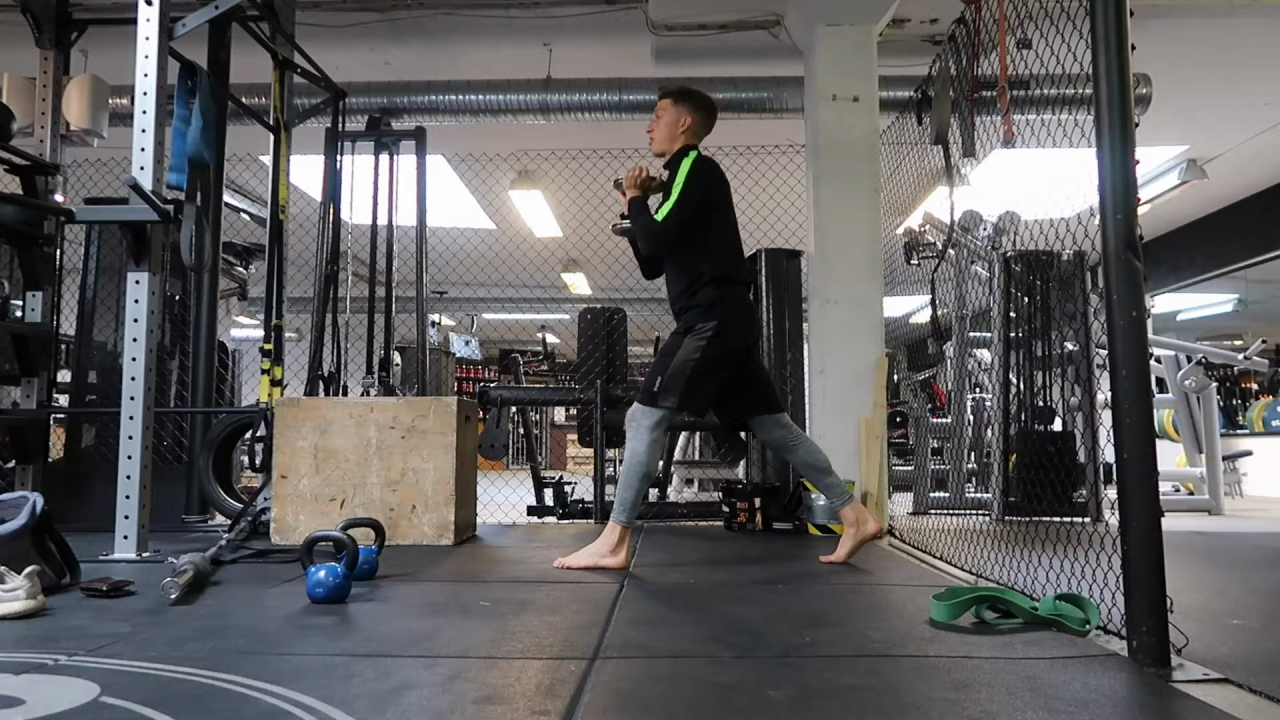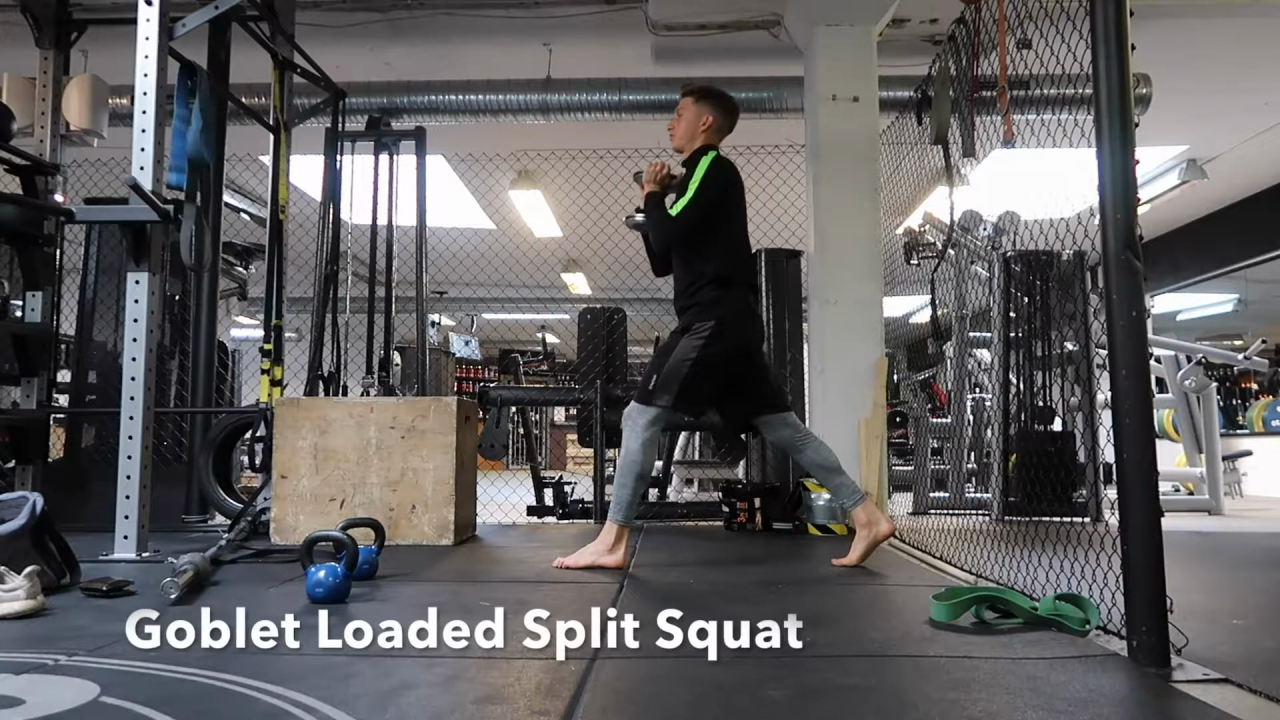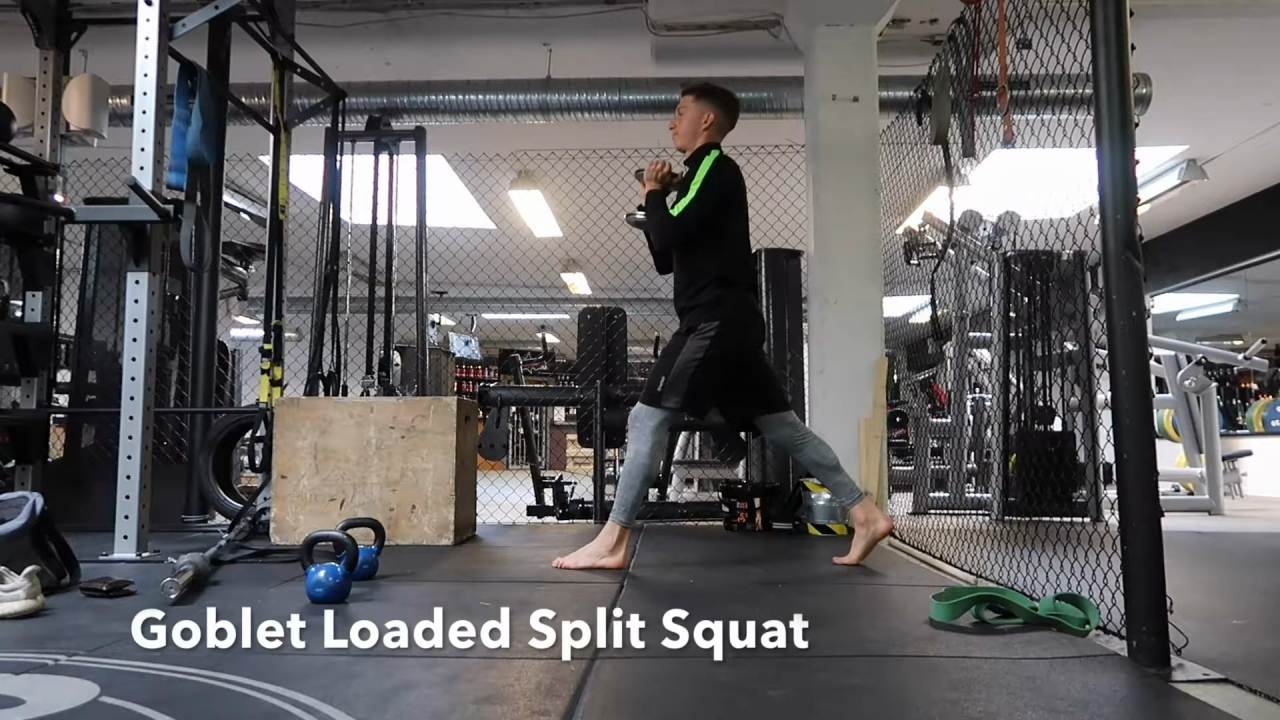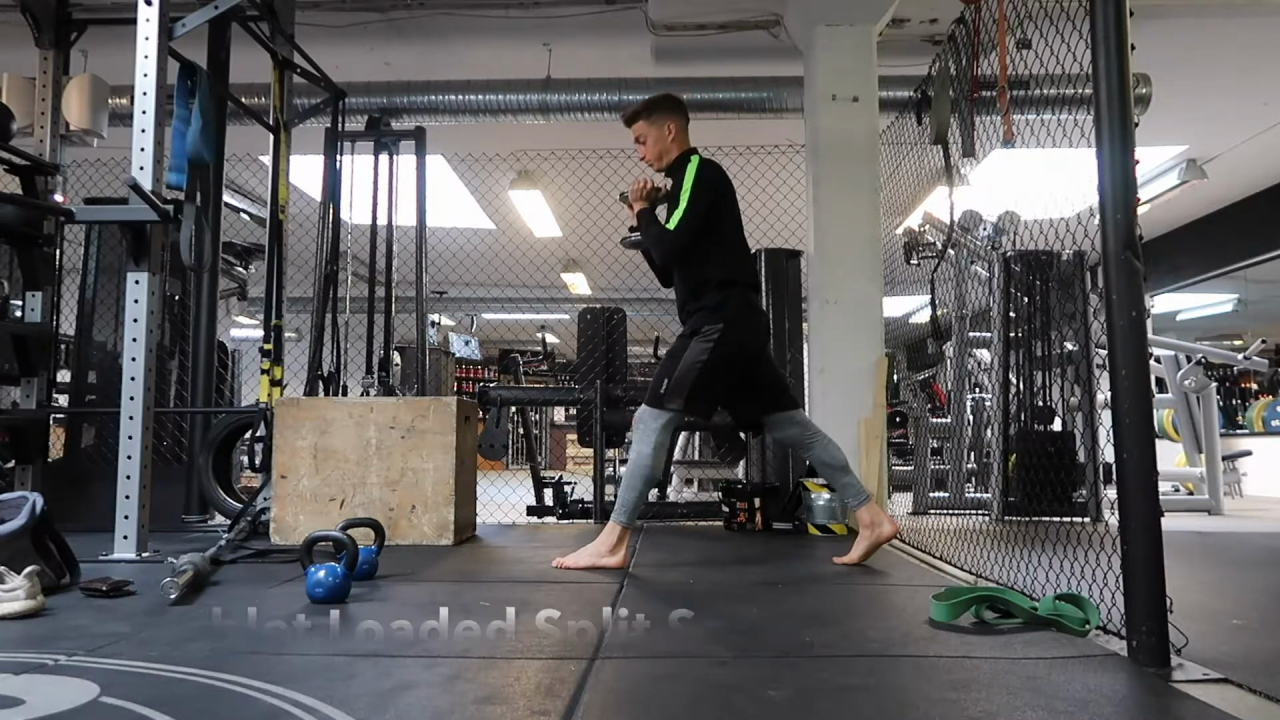
dt=1s
person 1, frame 1
left shoulder: (694, 169)
right shoulder: (687, 177)
left elbow: (655, 241)
right elbow: (653, 265)
left wrist: (636, 201)
right wrist: (635, 210)
left hip: (712, 319)
right hip: (725, 320)
left knee: (645, 417)
right knee: (772, 425)
left ankle: (613, 543)
right ankle: (854, 516)
person 1, frame 2
left shoulder: (713, 169)
right shoulder: (700, 179)
left elbow: (667, 236)
right elbow: (664, 262)
left wrist: (653, 197)
right wrist: (657, 203)
left hip: (714, 320)
right hip: (728, 321)
left knee: (641, 417)
right knee: (783, 426)
left ankle: (611, 542)
right ankle: (868, 516)
person 1, frame 3
left shoulder: (715, 167)
right shoulder: (704, 175)
left elbow: (668, 235)
right elbow: (666, 258)
left wrist: (653, 193)
right wrist: (657, 199)
left hip: (717, 318)
right hip: (729, 319)
left knee: (648, 418)
right knee: (782, 425)
left ankle: (612, 543)
right ankle: (866, 515)
person 1, frame 4
left shoulder: (699, 173)
right shoulder: (690, 181)
left elbow: (669, 249)
right elbow: (669, 272)
left wrist: (643, 212)
right wrist: (644, 219)
left hip: (722, 320)
right hip: (733, 321)
left knee: (652, 420)
right knee: (792, 425)
left ankle: (612, 543)
right ankle: (871, 517)
